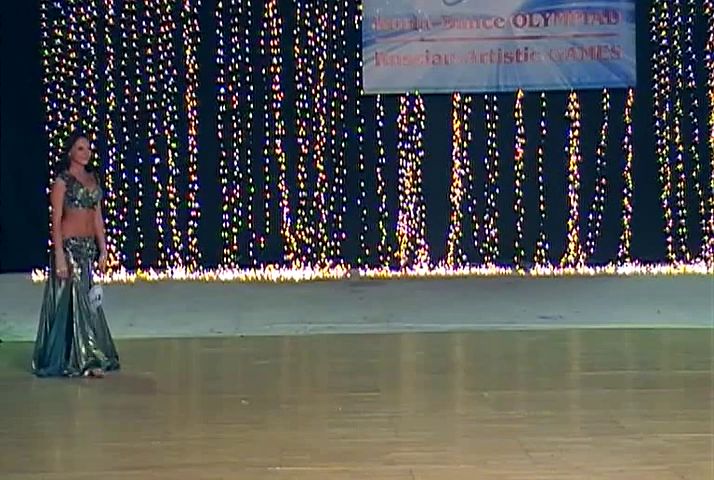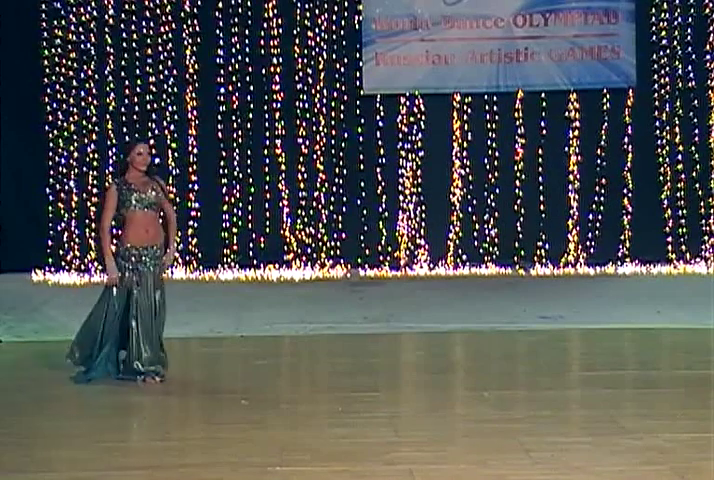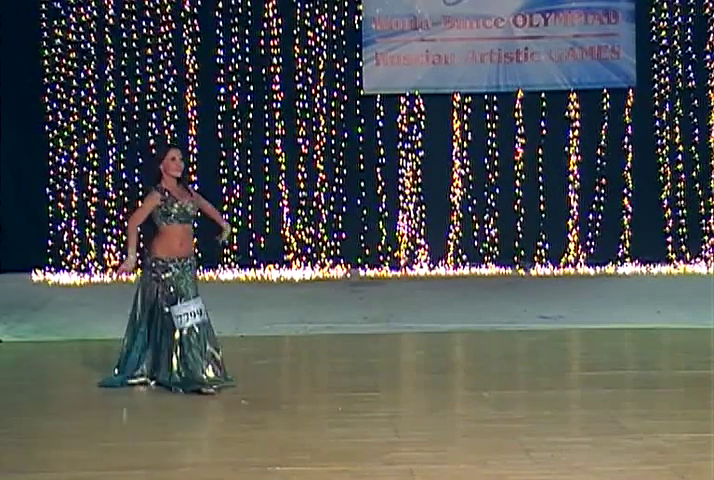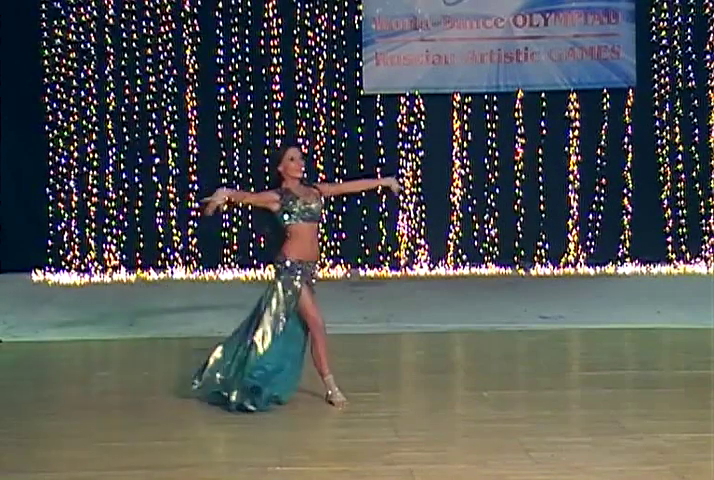
dt=1s
person 1, frame 1
left shoulder: (93, 179)
right shoulder: (62, 181)
right elbow: (56, 221)
left wrist: (103, 249)
right wrist: (59, 256)
left hip: (88, 246)
right hip: (69, 245)
left knee: (83, 301)
right knee: (76, 301)
left ankle: (83, 357)
right ankle: (85, 360)
person 1, frame 2
left shoulder: (156, 183)
right shoulder: (117, 187)
left elbow: (170, 214)
right elbow: (105, 226)
left wrist: (172, 246)
right wrist: (109, 261)
left hip: (156, 252)
right hip: (130, 253)
left knee: (153, 308)
right knee: (139, 309)
left ankle: (126, 358)
right ankle: (145, 366)
person 1, frame 3
left shoulder: (187, 191)
right shoulder: (157, 194)
left elbow: (206, 206)
right elbow: (133, 222)
left wrist: (224, 225)
right wrist: (131, 254)
left hip: (185, 264)
right hip: (160, 263)
left knee: (188, 319)
right knee: (151, 319)
left ankle: (198, 374)
right ankle: (142, 370)
person 1, frame 4
left shoulder: (315, 190)
right shoulder: (276, 196)
left elbow: (349, 185)
right elbow: (246, 196)
left wrist: (384, 181)
right wrist: (224, 193)
left hip: (308, 267)
right hip: (291, 266)
left knee: (293, 327)
right knee: (316, 325)
right ankle: (330, 386)
